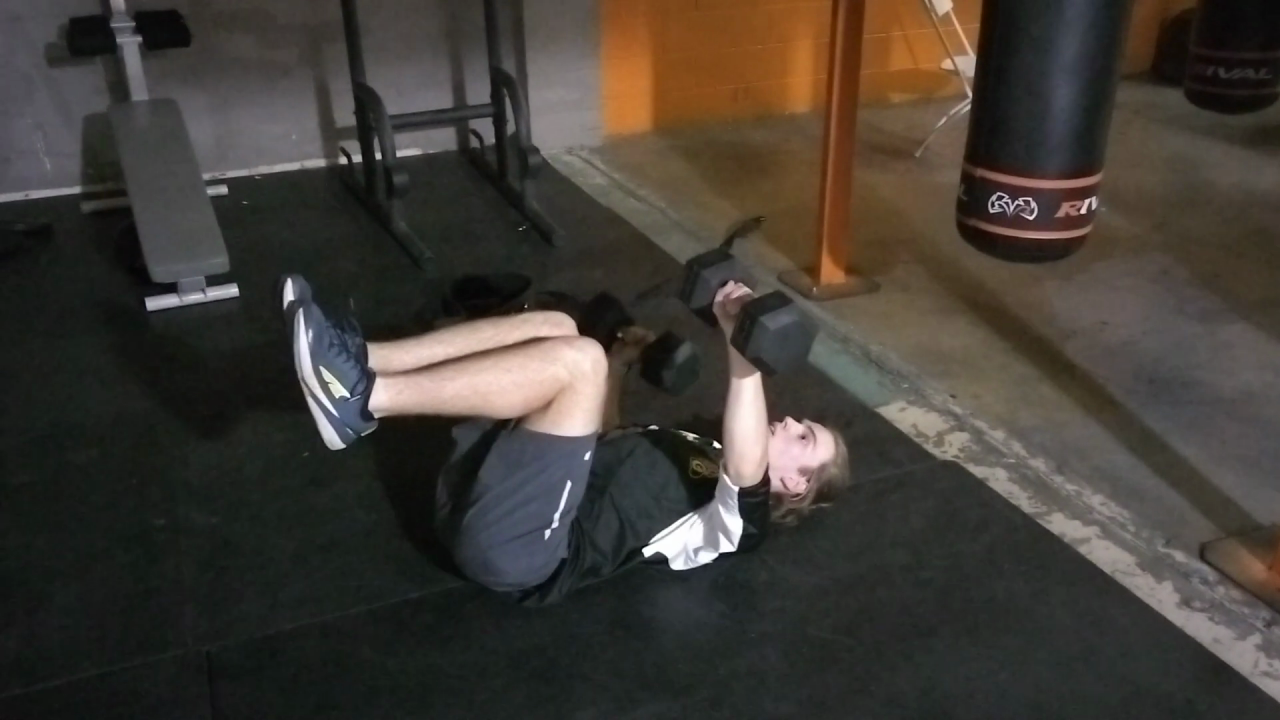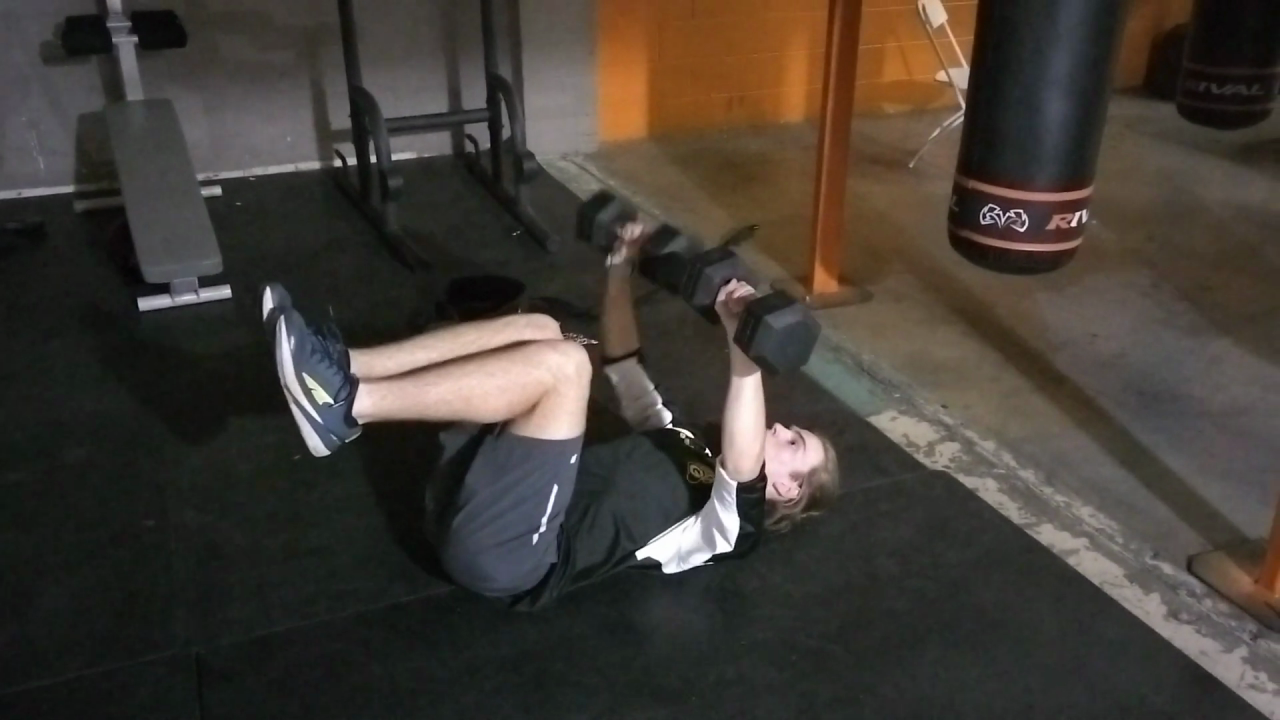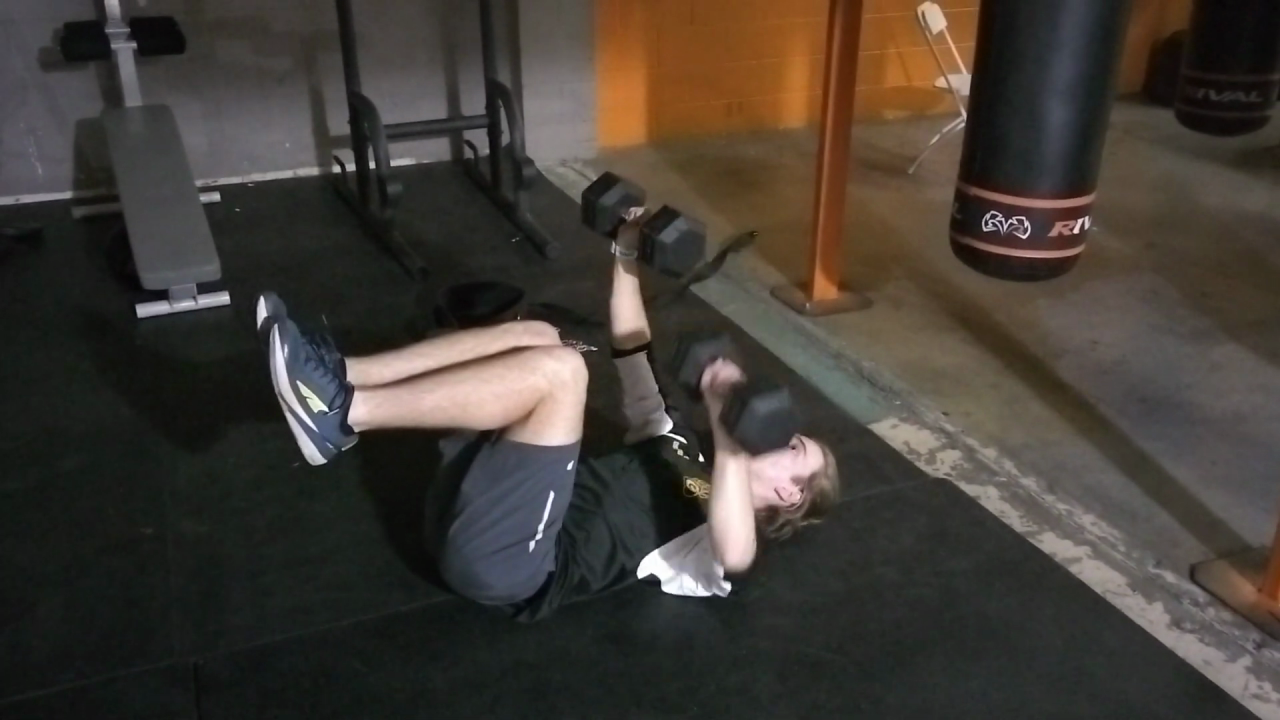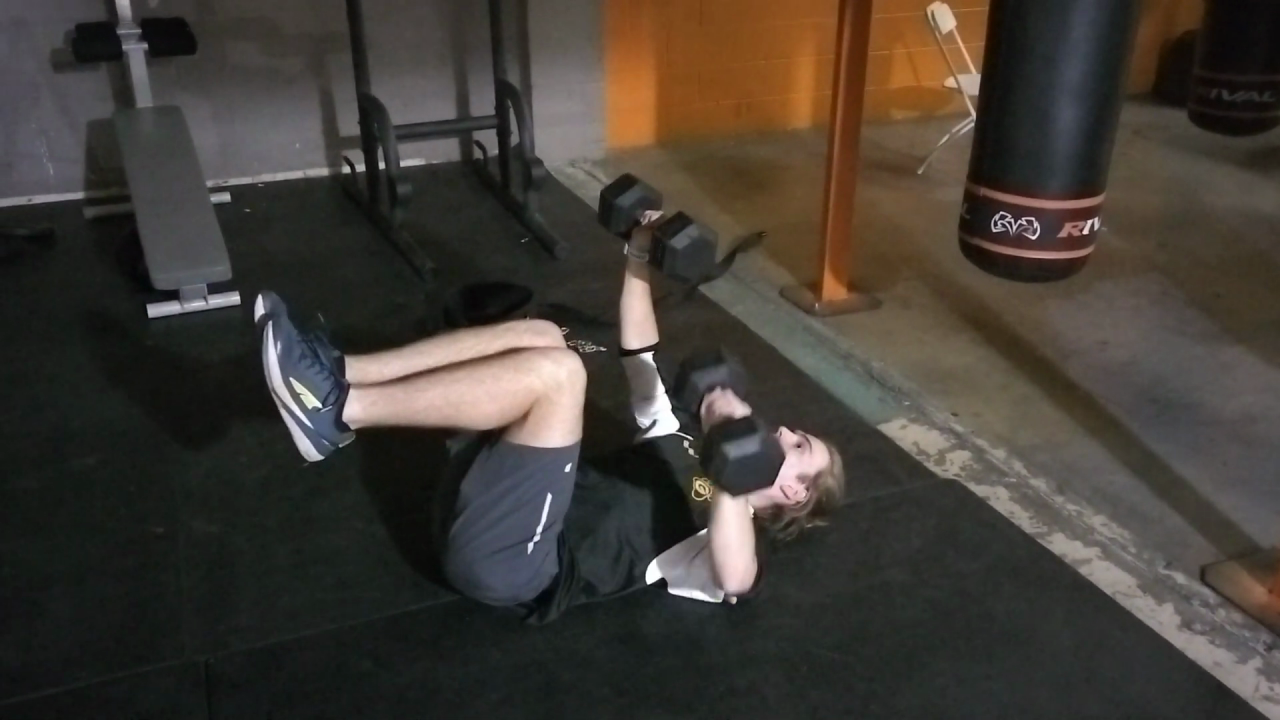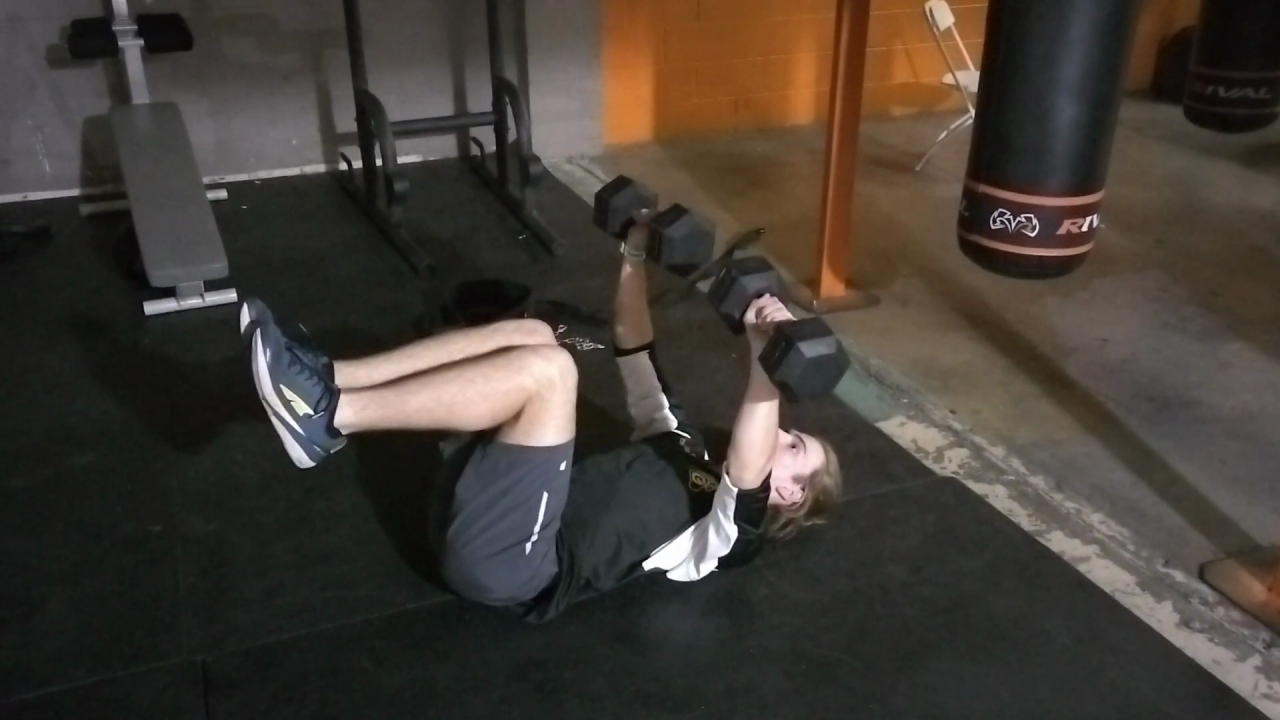
dt=1s
person 1, frame 1
left shoulder: (738, 519)
right shoulder: (696, 449)
left elbow: (745, 467)
right elbow: (598, 433)
left wrist: (743, 352)
right wrist: (620, 363)
left hip: (514, 544)
right hip: (478, 494)
left knee: (577, 359)
right knee: (553, 326)
left ankle: (362, 402)
right ankle: (358, 360)
person 1, frame 2
left shoulder: (730, 523)
right shoulder: (681, 438)
left elbow: (742, 465)
right elbow: (623, 361)
left wrist: (744, 347)
right wrist: (620, 270)
left hip: (504, 547)
right hip: (475, 492)
left knee: (563, 361)
right knee: (538, 329)
left ankle: (345, 407)
right ankle: (342, 364)
person 1, frame 3
left shoulder: (726, 522)
right shoulder: (679, 442)
left elbow: (733, 555)
right elbow: (631, 354)
left wrist: (730, 423)
right wrist: (626, 257)
left hip: (502, 557)
right hip: (472, 504)
left knee: (559, 366)
right knee: (537, 336)
left ankle: (341, 413)
right ankle: (339, 374)
person 1, frame 4
left shoulder: (732, 529)
right shoulder: (680, 440)
left elbow: (736, 579)
right elbow: (638, 356)
right wrist: (639, 259)
left hip: (508, 558)
right hip: (481, 505)
left knee: (558, 370)
right knee: (540, 336)
left ankle: (337, 410)
right ankle: (338, 371)
person 1, frame 5
left shoulder: (729, 529)
right shoulder: (681, 440)
left elbow: (747, 467)
right elbow: (632, 349)
left wrist: (768, 357)
right wrist: (634, 257)
left hip: (508, 556)
right hip: (478, 505)
left knee: (548, 368)
right knee: (530, 335)
left ankle: (328, 417)
right ankle: (327, 377)
